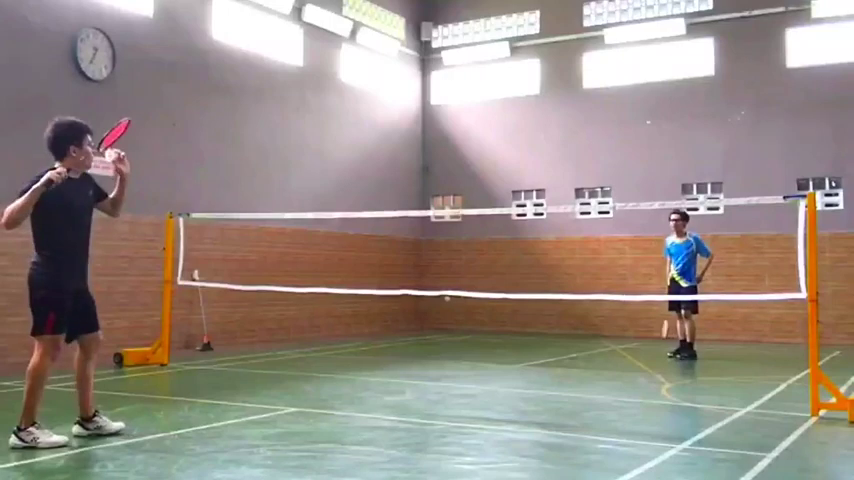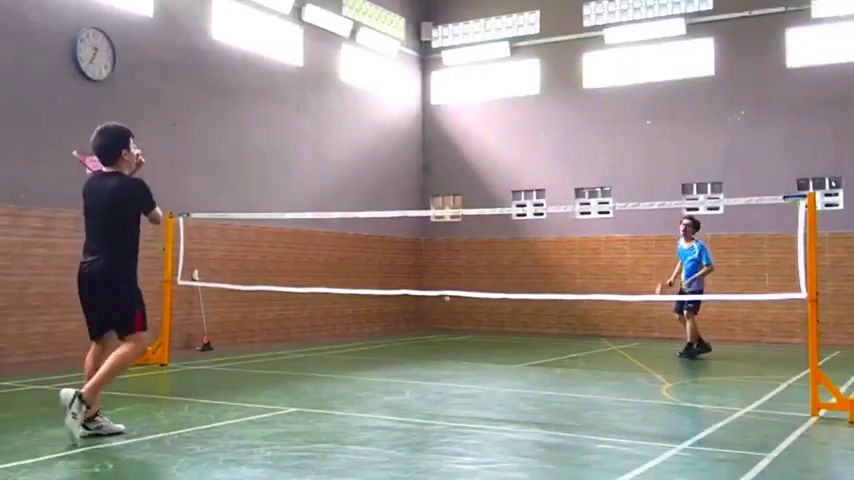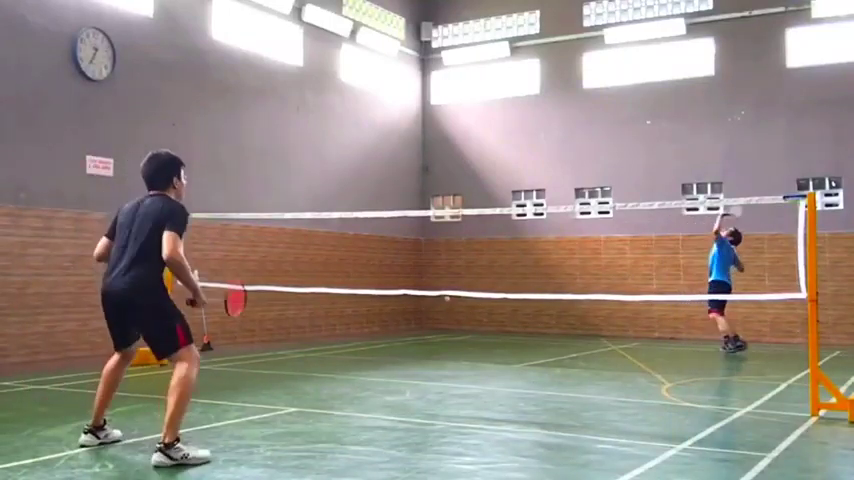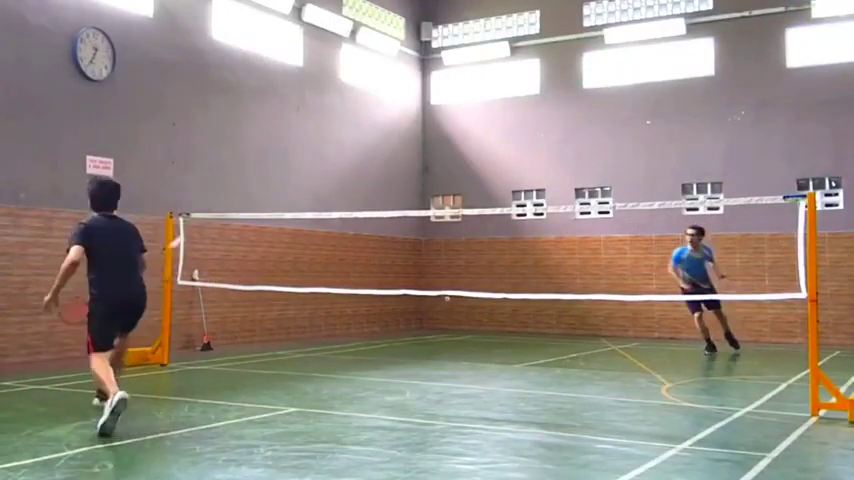
dt=1s
person 1, frame 1
left shoulder: (85, 182)
right shoulder: (48, 182)
left elbow: (113, 209)
left wrist: (123, 177)
right wrist: (39, 186)
left hip: (76, 280)
right hip: (50, 280)
left knee: (91, 343)
right knee: (48, 348)
left ankle: (88, 417)
person 1, frame 2
left shoulder: (91, 183)
right shoulder: (135, 187)
right elbow: (155, 218)
left wrist: (129, 172)
left hip: (89, 274)
right hip: (116, 277)
left knee: (103, 341)
right knee: (136, 342)
left ankle: (90, 418)
right ankle: (81, 395)
person 1, frame 3
left shoulder: (128, 208)
right shoulder: (173, 209)
left elbow: (99, 254)
right elbow: (171, 255)
right wrist: (195, 289)
left hip: (112, 292)
right hip: (144, 293)
left knee: (123, 354)
right knee: (187, 359)
left ankle: (95, 428)
right ankle: (168, 445)
person 1, frame 4
left shoulder: (87, 229)
right shoulder: (131, 230)
left elbow: (73, 260)
right elbow: (143, 265)
left wrist: (54, 292)
left hip: (106, 298)
right hip: (137, 298)
left knee: (98, 358)
right knee: (120, 337)
left ankle: (114, 396)
right ankle: (109, 391)
person 2, frame 1
left shoulder: (694, 239)
right shoulder: (668, 241)
left elbow: (710, 256)
left wrist: (701, 274)
right wrist: (668, 283)
left hip: (689, 283)
right hip: (674, 282)
left knee: (687, 314)
right knee: (679, 315)
left ankle: (690, 349)
right ankle: (682, 346)
person 2, frame 2
left shoulder: (699, 246)
right shoulder: (680, 244)
left elbow: (710, 267)
left wrist: (693, 279)
right wrist: (673, 278)
left hip: (695, 287)
right hip: (684, 287)
left knee: (689, 314)
right knee: (680, 316)
left ankle: (690, 348)
right ankle: (701, 344)
person 2, frame 3
left shoulder: (723, 243)
right shoulder: (730, 251)
left elbow: (715, 231)
right elbow: (741, 268)
left wrist: (720, 217)
left hip: (718, 282)
right hip: (724, 283)
left knee: (714, 315)
right knee: (719, 314)
left ankle: (736, 340)
right ankle: (728, 340)
person 2, frame 4
left shoulder: (706, 251)
right shoulder: (679, 253)
left elbow: (713, 262)
right elbow: (672, 270)
left wrist: (719, 273)
right wrist: (683, 284)
left hip: (706, 286)
right hip: (690, 288)
left knee: (718, 313)
right knee: (698, 315)
left ankle: (729, 335)
right ankle: (709, 344)
